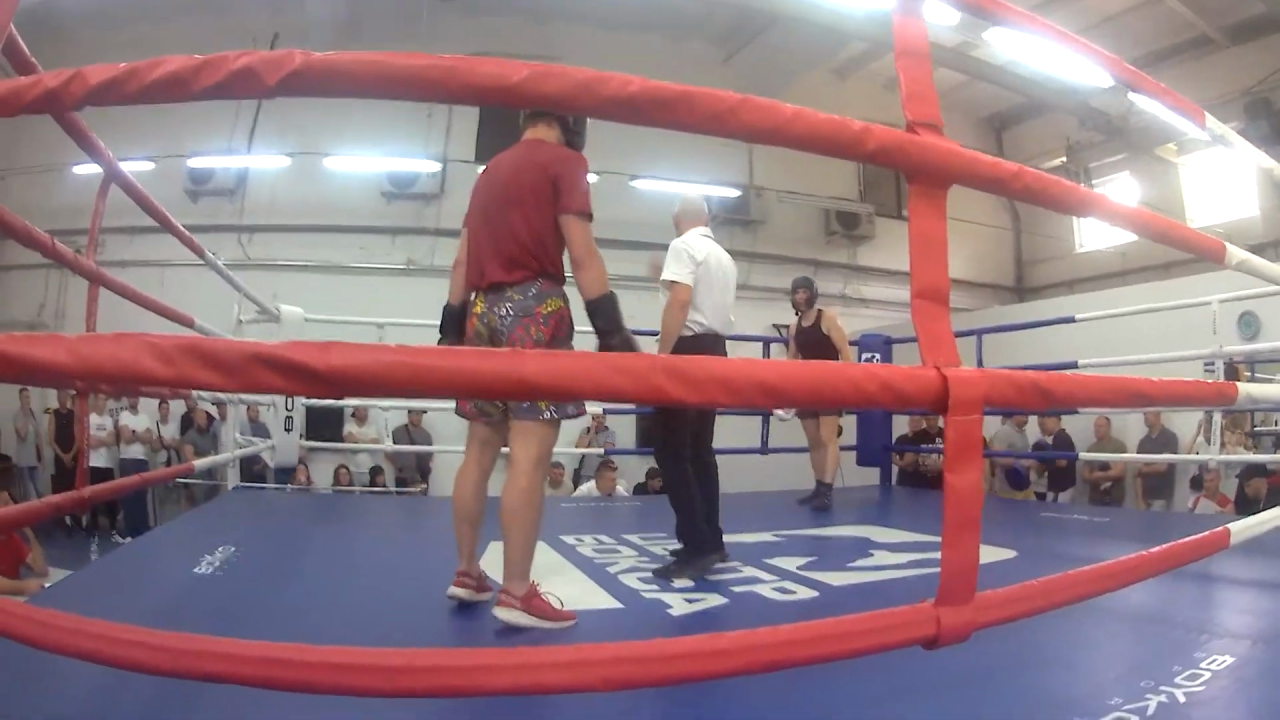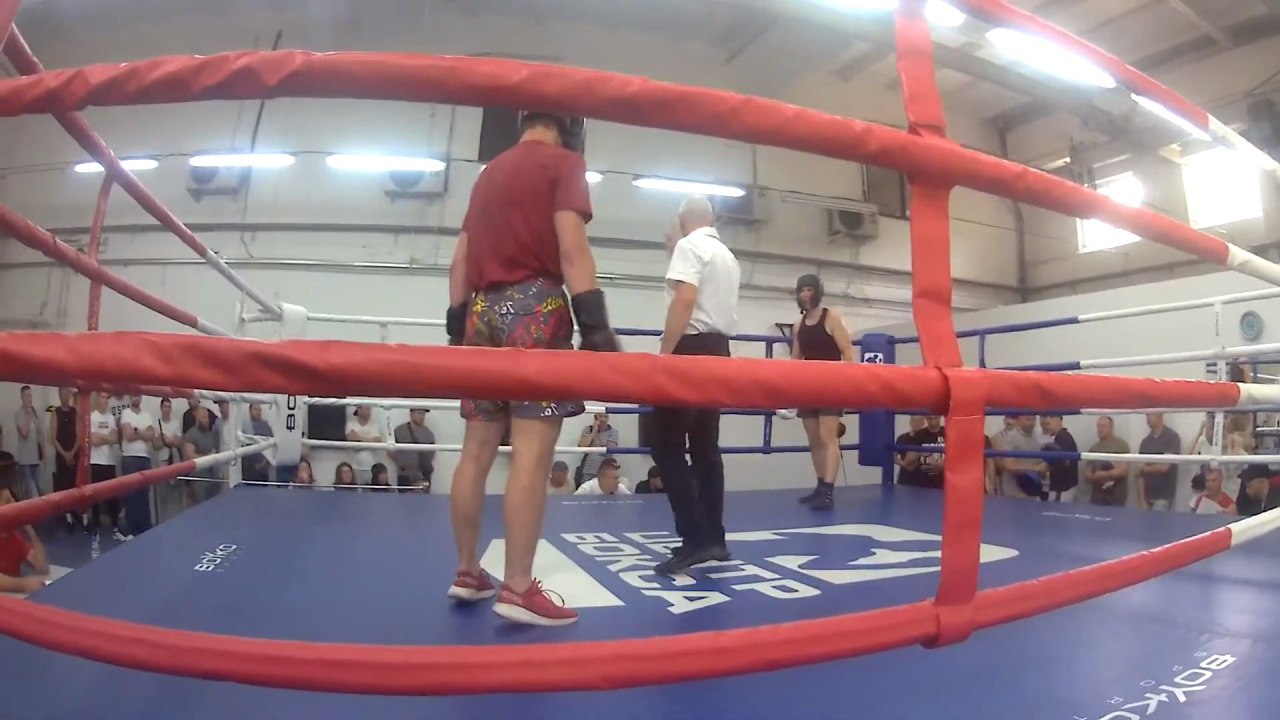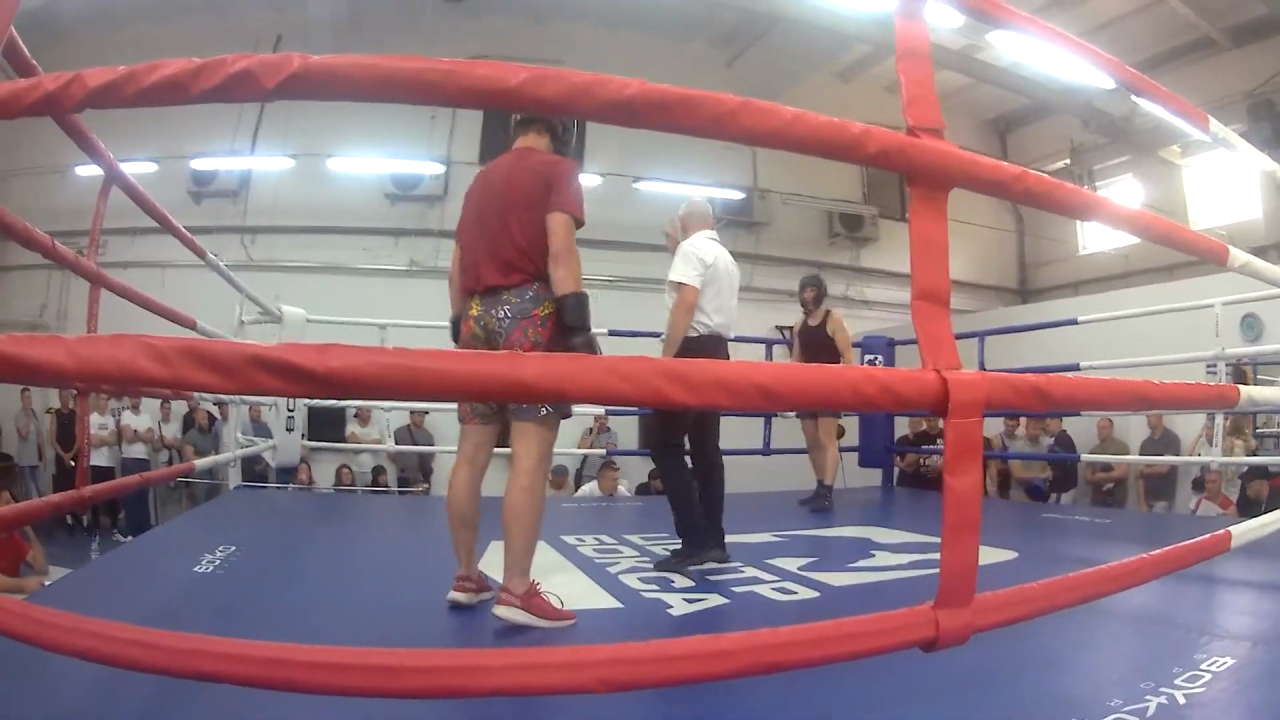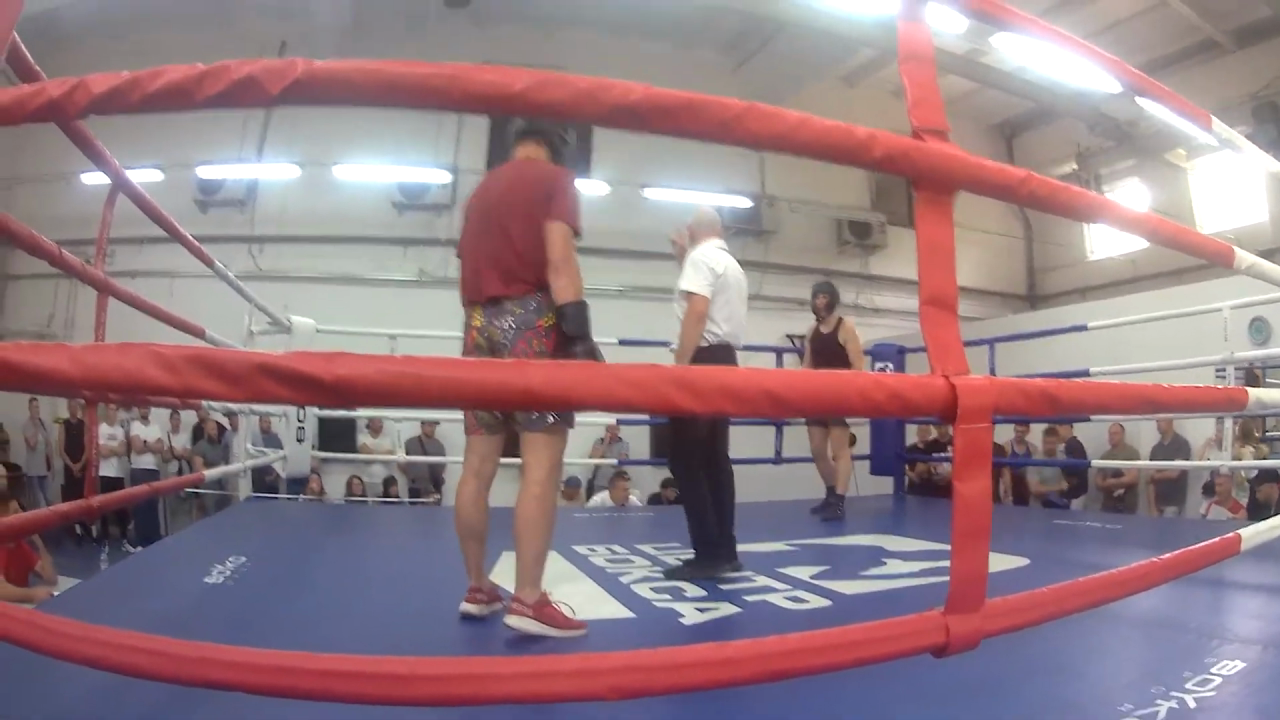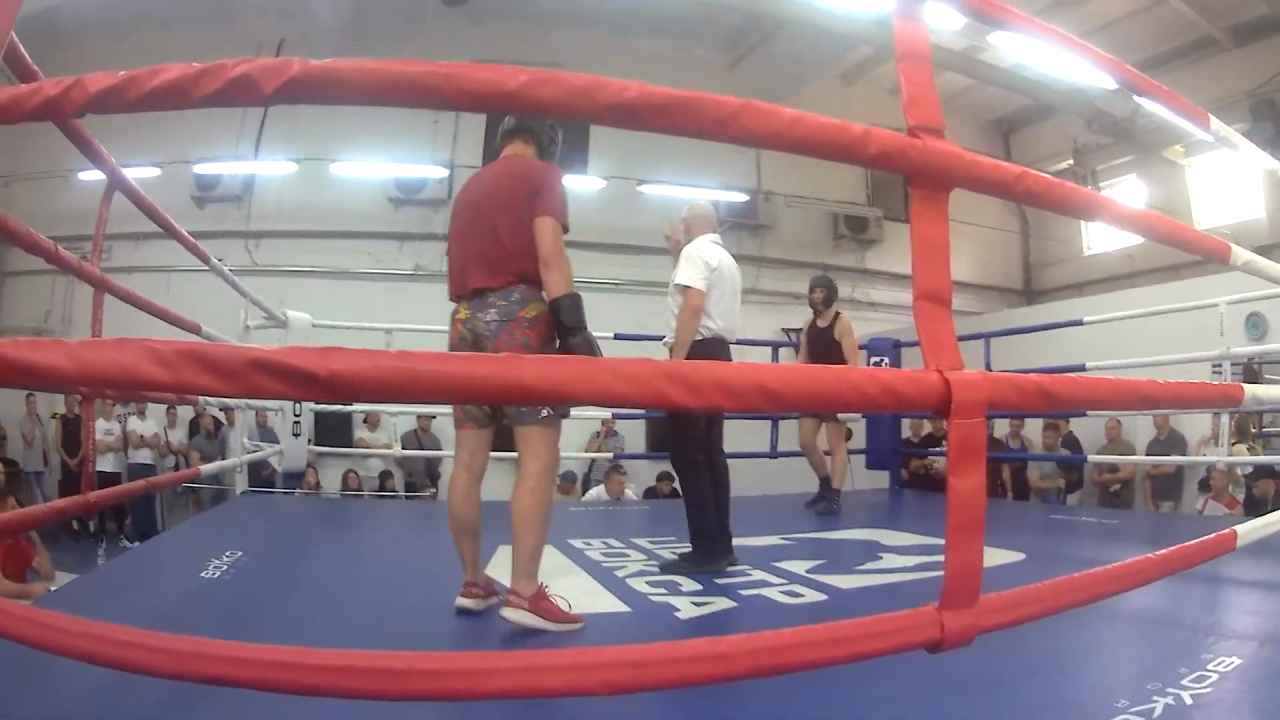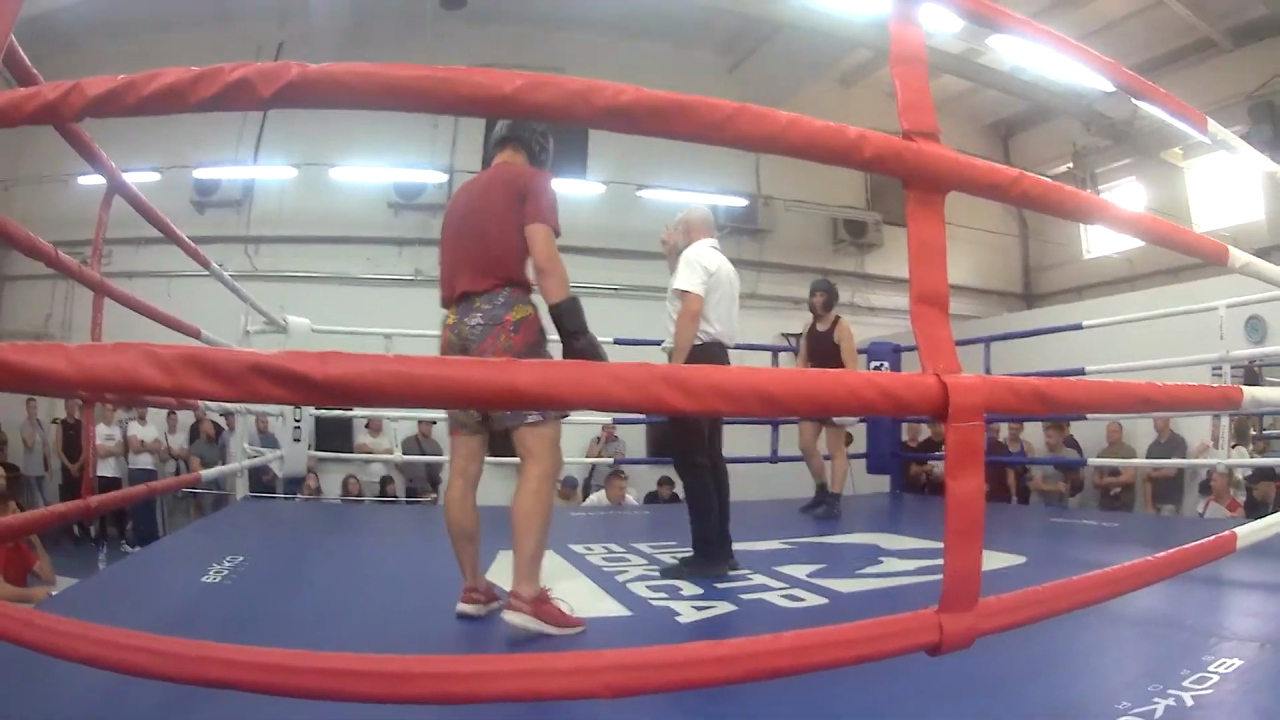
dt=0.1s
person 1, frame 1
left shoulder: (489, 171)
right shoulder: (565, 161)
left elbow: (462, 261)
right elbow: (581, 253)
left wrist: (452, 327)
right wrist: (611, 329)
left hip: (482, 311)
right hip: (535, 308)
left knee: (480, 453)
right knee: (530, 458)
left ankle: (466, 572)
right ankle: (516, 592)
person 1, frame 2
left shoulder: (489, 172)
right shoulder: (563, 161)
left elbow: (461, 261)
right elbow: (572, 250)
left wrist: (457, 325)
right wrist: (596, 327)
left hip: (482, 310)
right hip: (535, 306)
left knee: (477, 450)
right knee: (532, 455)
left ankle: (466, 572)
right ankle: (518, 588)
person 1, frame 3
left shoulder: (482, 179)
right shoulder: (556, 168)
left elbow: (457, 267)
right elbow: (560, 253)
left wrist: (461, 327)
right wrist: (578, 329)
left hip: (476, 316)
right hip: (528, 311)
left knee: (471, 455)
right knee: (530, 459)
left ankle: (466, 577)
right ankle: (516, 589)
person 1, frame 4
left shoulder: (481, 190)
right shoulder: (554, 178)
right elbow: (559, 262)
right wrist: (578, 337)
left hip: (480, 325)
right hip: (532, 320)
left knee: (477, 466)
right knee: (541, 468)
left ankle: (477, 588)
right ankle: (527, 599)
person 1, frame 5
left shoulder: (470, 187)
right shoulder: (542, 173)
right elbow: (549, 256)
right wrist: (572, 328)
left hip: (467, 319)
right hip: (517, 314)
left knee: (468, 461)
right knee: (538, 458)
left ankle: (473, 582)
right ankle: (524, 591)
person 1, frame 6
left shoulder: (462, 194)
right shoulder: (531, 179)
right elbow: (544, 262)
right wrist: (575, 332)
left hip: (456, 324)
right hip: (505, 318)
left knee: (463, 467)
right knee: (540, 459)
left ankle: (473, 588)
right ankle: (526, 594)
person 2, frame 1
left shoulder: (684, 246)
right shoulder: (724, 256)
left elbow: (680, 301)
left wrist: (661, 356)
left hip: (689, 350)
right hip: (715, 350)
left knee: (670, 449)
right knee: (700, 448)
left ankle: (698, 544)
right ankle: (709, 541)
person 2, frame 2
left shoulder: (690, 245)
right shoulder: (728, 256)
left elbow: (685, 300)
left wrist: (663, 355)
left hip: (692, 349)
right hip: (718, 349)
left knee: (667, 445)
right knee: (705, 447)
left ankle: (697, 537)
right ankle: (711, 537)
person 2, frame 3
left shoulder: (692, 248)
right shoulder: (726, 258)
left elbow: (686, 302)
left wrist: (666, 357)
left hip: (692, 351)
right hip: (716, 352)
left knee: (667, 446)
right knee: (705, 449)
left ankle: (697, 540)
right ankle: (711, 539)
person 2, frame 4
left shoulder: (701, 257)
right shoulder: (733, 266)
left elbow: (696, 311)
left wrist: (679, 366)
right wrist: (682, 258)
left hip: (702, 361)
right hip: (725, 361)
left knee: (685, 458)
right knee: (715, 458)
left ankle: (711, 552)
right ankle: (723, 550)
person 2, frame 5
left shoulder: (696, 251)
right shoulder: (727, 259)
left elbow: (692, 306)
left wrist: (675, 361)
right wrist: (676, 252)
left hip: (697, 355)
right hip: (718, 355)
left knee: (688, 454)
right knee: (710, 452)
left ankle: (707, 549)
right ankle: (719, 545)
person 2, frame 6
left shoulder: (694, 255)
right shoulder: (724, 264)
left elbow: (690, 310)
left wrist: (675, 366)
right wrist: (672, 258)
left hip: (696, 360)
right hip: (716, 360)
left knee: (691, 459)
right knee: (710, 456)
left ankle: (709, 554)
right ankle: (720, 549)
person 3, frame 1
left shoulder: (827, 318)
right shoulder: (794, 328)
left elbow: (845, 351)
right elbow: (792, 361)
left knee: (828, 439)
right knee: (813, 442)
left ankle: (827, 491)
right ankle: (820, 488)
person 3, frame 2
left shoulder: (832, 318)
right shoulder: (798, 326)
left elbow: (847, 352)
right elbow: (796, 360)
left knee: (828, 438)
right knee: (814, 441)
left ankle: (828, 492)
right ankle: (821, 486)
person 3, frame 3
left shoulder: (834, 320)
right shoulder: (799, 325)
left elbow: (847, 355)
left knee: (827, 440)
right knee: (812, 443)
left ankle: (827, 494)
right ankle: (820, 487)
person 3, frame 4
left shoulder: (846, 328)
right shoulder: (812, 332)
left elbow: (858, 365)
right elbow: (807, 366)
left knee: (839, 450)
right knee: (817, 450)
left ankle: (838, 503)
right ankle: (831, 494)
person 3, frame 5
left shoulder: (842, 322)
right shoulder: (808, 324)
left elbow: (852, 361)
right elbow: (803, 358)
left knee: (836, 445)
right knee: (805, 442)
left ankle: (834, 497)
right ankle: (824, 485)
person 3, frame 6
left shoulder: (842, 327)
right shoulder: (808, 328)
left elbow: (851, 365)
right elbow: (802, 362)
left knee: (836, 450)
right knee: (805, 445)
left ankle: (834, 502)
right ankle: (822, 491)
